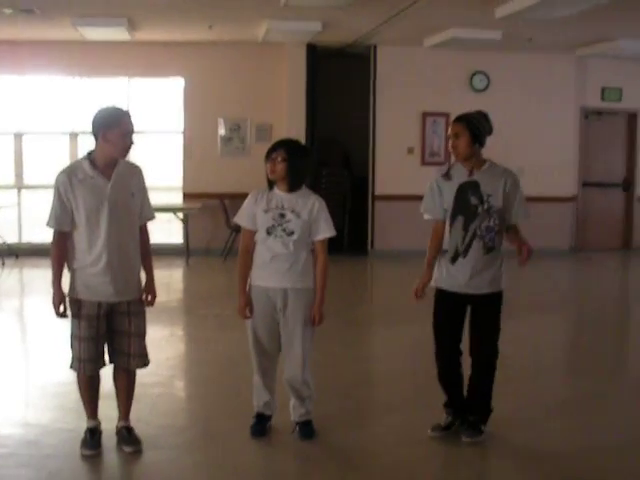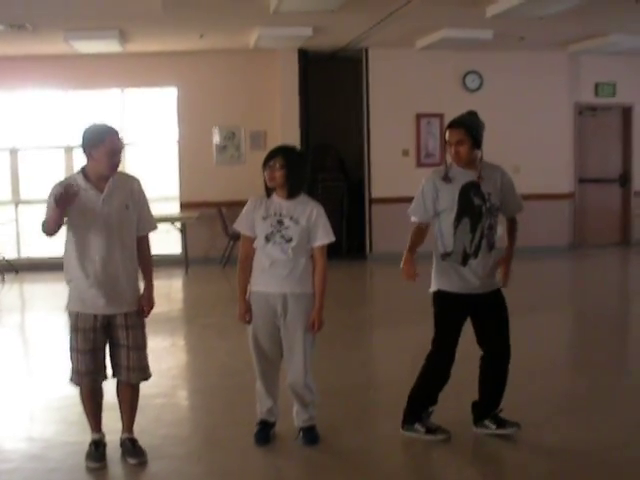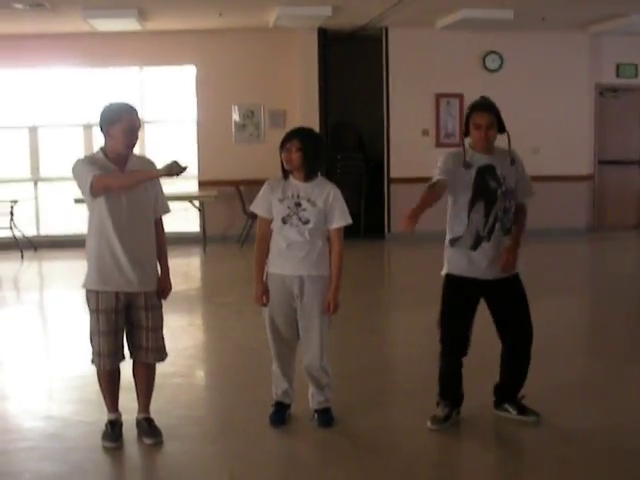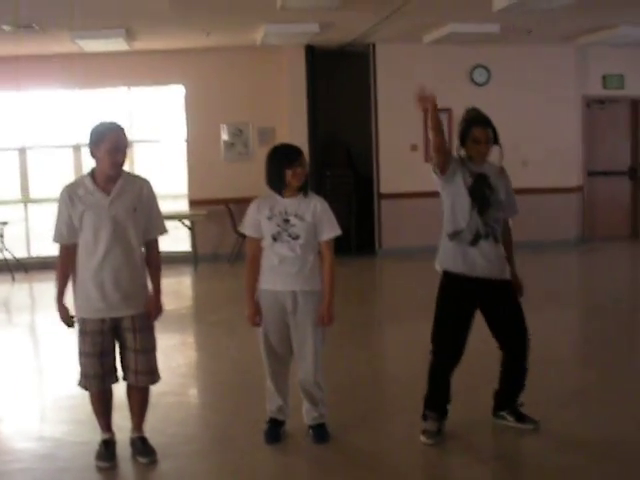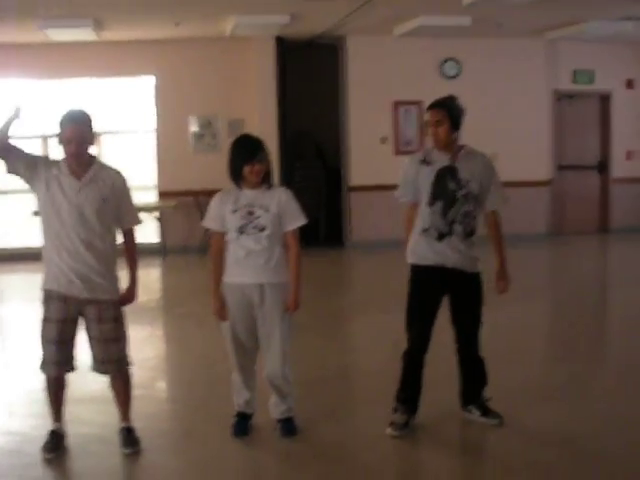
dt=1s
person 1, frame 1
left shoulder: (133, 175)
right shoulder: (69, 179)
left elbow: (141, 230)
right elbow: (61, 236)
left wrist: (149, 277)
right wrist: (57, 286)
left hip: (127, 287)
right hip: (87, 289)
left knee: (127, 360)
right knee: (86, 362)
left ankle: (124, 424)
right ankle: (92, 426)
person 1, frame 2
left shoulder: (131, 186)
right shoulder: (66, 189)
left elbow: (142, 240)
right elbow: (49, 230)
left wrist: (149, 288)
right wrist: (59, 209)
left hip: (126, 299)
right hip: (85, 301)
left knee: (131, 372)
right knee: (88, 375)
left ankle: (128, 436)
right ankle: (97, 438)
person 1, frame 3
left shoulder: (145, 168)
right shoulder: (86, 167)
left elbow: (156, 223)
right elbow: (105, 184)
left wrist: (165, 271)
right wrist: (158, 173)
left hip: (144, 278)
right hip: (105, 279)
left knee: (147, 352)
right knee: (106, 355)
left ankle: (144, 416)
right ankle: (113, 418)
person 1, frame 4
left shoulder: (141, 189)
right shoulder: (72, 195)
left elbow: (151, 246)
right elbow: (67, 251)
left wrist: (156, 293)
right wrist: (60, 299)
left hip: (134, 301)
right hip: (92, 304)
left knee: (140, 373)
right knee: (96, 378)
left ankle: (138, 435)
right ankle: (107, 438)
person 1, frame 5
left shoulder: (112, 180)
right shoulder: (41, 173)
left elbow: (127, 233)
left wrist: (132, 282)
left hip: (102, 287)
right hip: (59, 287)
left knee: (115, 362)
right knee: (53, 365)
left ankle: (125, 425)
right ankle: (57, 428)
person 2, frame 1
left shoulder: (504, 179)
right shoulder: (444, 179)
left elbow: (508, 225)
right elbow: (439, 229)
left wrist: (520, 241)
right wrist: (427, 271)
left hip: (487, 284)
right hip: (448, 283)
left knee: (484, 354)
right knee: (446, 353)
left ankle: (476, 416)
right ankle: (456, 411)
person 2, frame 2
left shoulder: (498, 177)
right shoulder: (437, 181)
left elbow: (510, 218)
right elbow: (421, 224)
left wrist: (509, 255)
right wrist: (409, 254)
left hip: (488, 284)
right hip: (450, 285)
left knee: (498, 351)
right knee: (442, 353)
left ankle: (486, 414)
right ankle: (415, 416)
person 2, frame 3
left shoulder: (512, 161)
right shoulder: (454, 161)
left elbow: (520, 208)
right elbow: (437, 186)
left wrist: (514, 246)
right wrist: (416, 212)
left hip: (502, 270)
right hip: (461, 269)
left knee: (520, 337)
right knee: (452, 342)
left ankle: (507, 398)
right ankle: (449, 402)
person 2, frame 4
left shoulder: (499, 175)
right shoulder: (450, 170)
left elbow: (504, 225)
right elbow: (438, 144)
left wrist: (513, 270)
right wrist: (431, 110)
left hip: (496, 276)
right hip: (458, 273)
left knee: (516, 343)
right knee: (446, 349)
left ankle: (505, 405)
right ankle: (434, 414)
person 2, frame 5
left shoulder: (480, 164)
right shoulder: (418, 164)
left elbow: (491, 214)
right elbow: (412, 213)
left wrist: (501, 263)
right wrist: (410, 252)
left hip: (465, 265)
right hip: (426, 264)
left knee: (469, 337)
right knee: (417, 338)
left ankle: (473, 399)
right ankle: (405, 407)
person 3, frame 1
left shoulder: (313, 204)
right shoulder: (257, 200)
left elbow: (321, 256)
right elbow: (246, 249)
left wrist: (319, 301)
right wrist: (242, 291)
left hip: (298, 290)
right hip: (261, 289)
left knee: (298, 360)
right knee: (263, 356)
left ankle: (302, 414)
right ankle: (263, 411)
person 3, frame 2
left shoulder: (311, 210)
right shoulder: (255, 207)
left elbow: (319, 261)
right elbow: (245, 256)
left wrist: (318, 306)
right wrist: (242, 298)
left hip: (298, 296)
right hip: (261, 295)
left knee: (299, 365)
right knee: (265, 362)
left ankle: (306, 420)
right ankle: (266, 418)
person 3, frame 3
left shoulder: (328, 193)
right shoulder: (272, 189)
left elbow: (336, 244)
right elbow: (262, 238)
left wrist: (334, 289)
right wrist: (258, 281)
left hip: (314, 278)
right hip: (278, 277)
left knee: (315, 348)
right knee: (281, 344)
left ankle: (321, 402)
right ankle: (282, 399)
person 3, frame 4
left shoulder: (316, 205)
right shoulder: (259, 207)
left elbow: (327, 256)
right elbow: (252, 257)
left wrist: (328, 300)
right wrist: (250, 300)
left hip: (307, 293)
right hip: (270, 294)
left knee: (309, 362)
right knee: (274, 360)
left ankle: (316, 417)
right ankle: (276, 416)
person 3, frame 5
left shoulder: (281, 197)
right shoulder: (223, 201)
left elbow: (292, 246)
right elbow: (218, 251)
left wrist: (294, 289)
right wrist: (217, 294)
left hip: (273, 285)
right hip: (236, 287)
left knee: (277, 355)
right knee: (241, 353)
left ankle: (283, 411)
right ankle: (243, 409)
